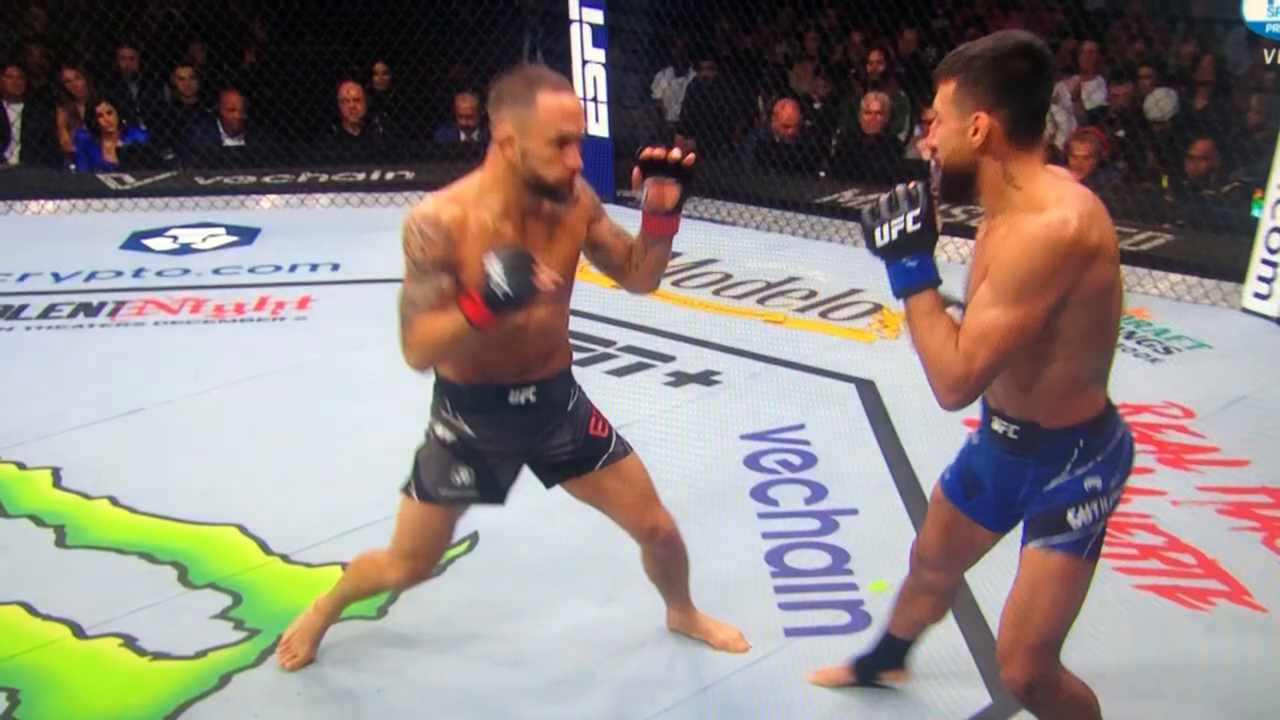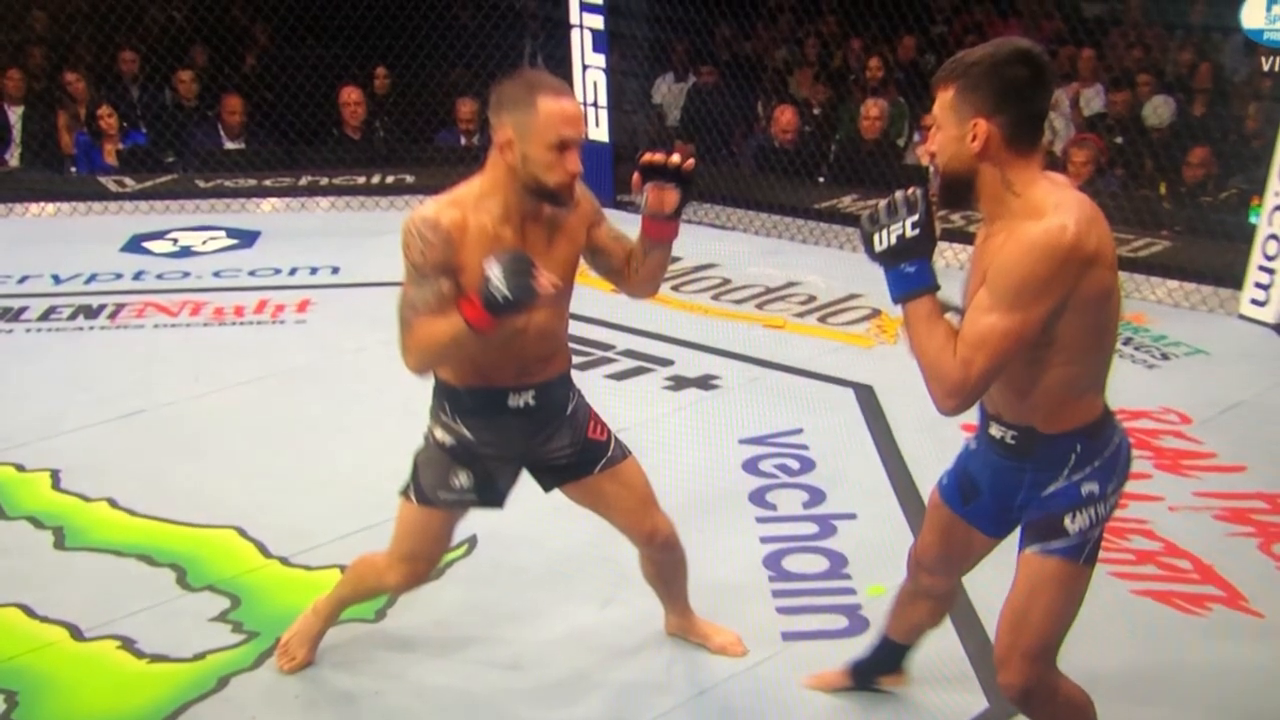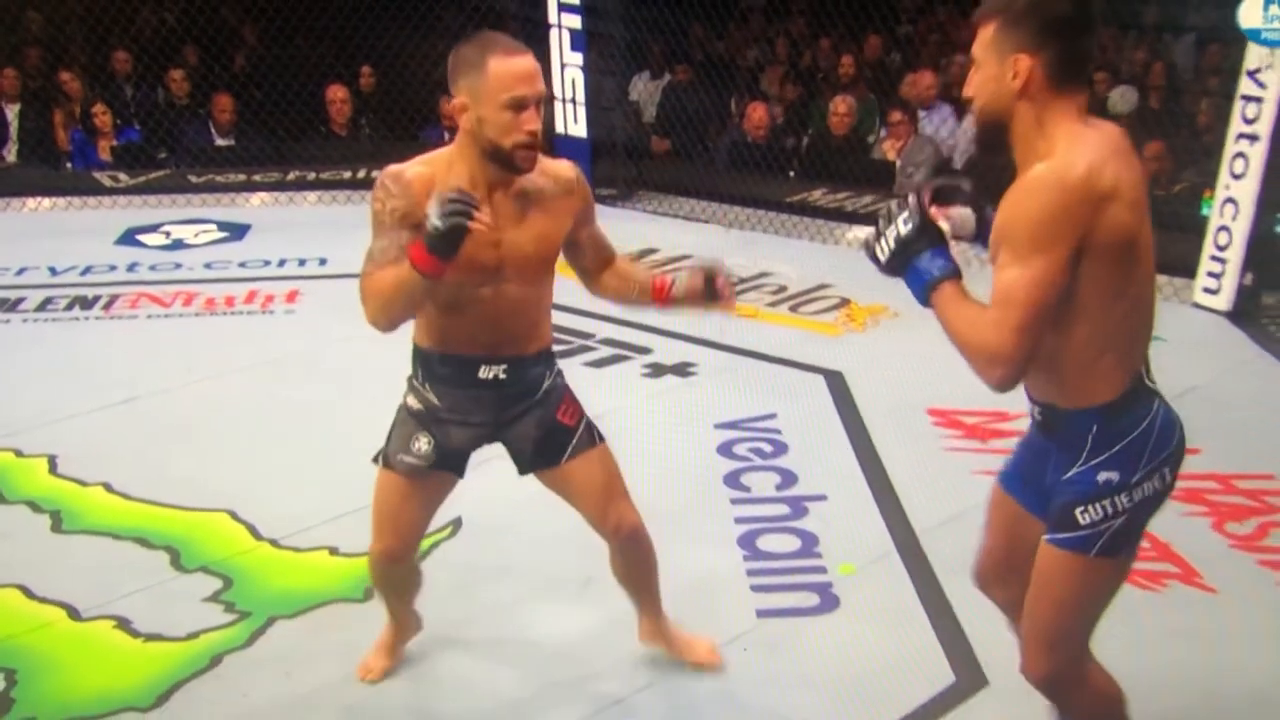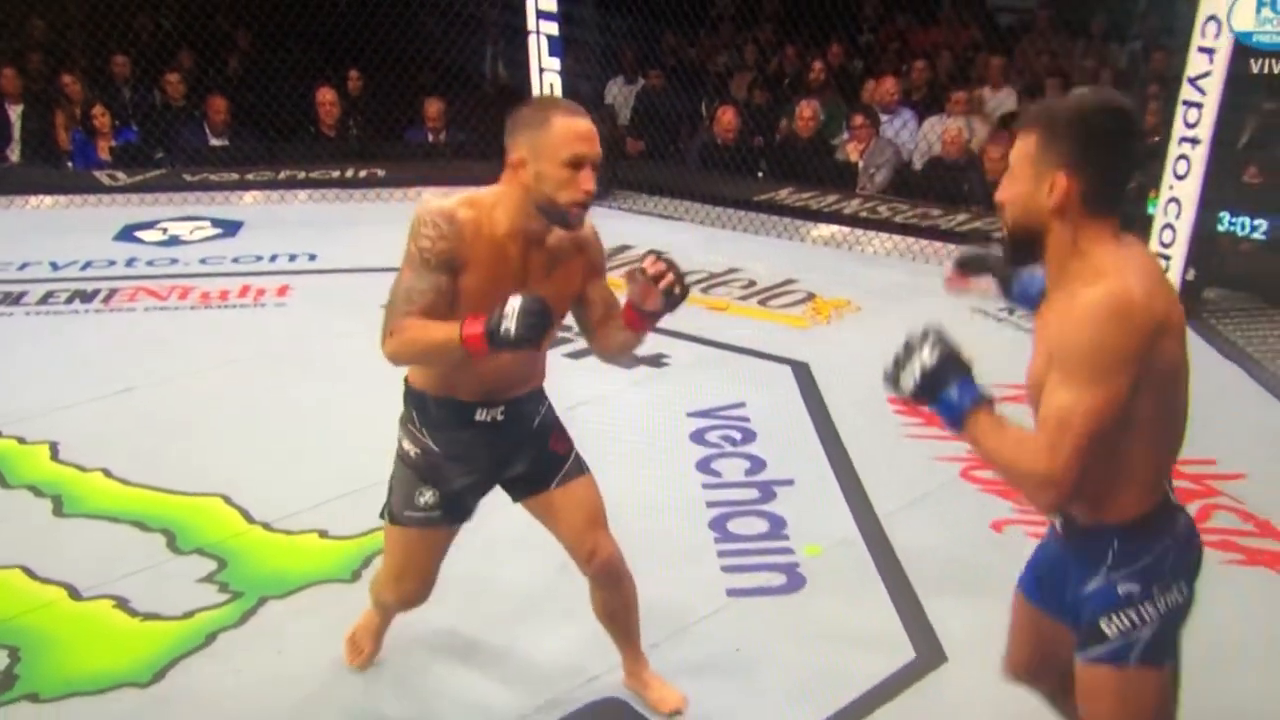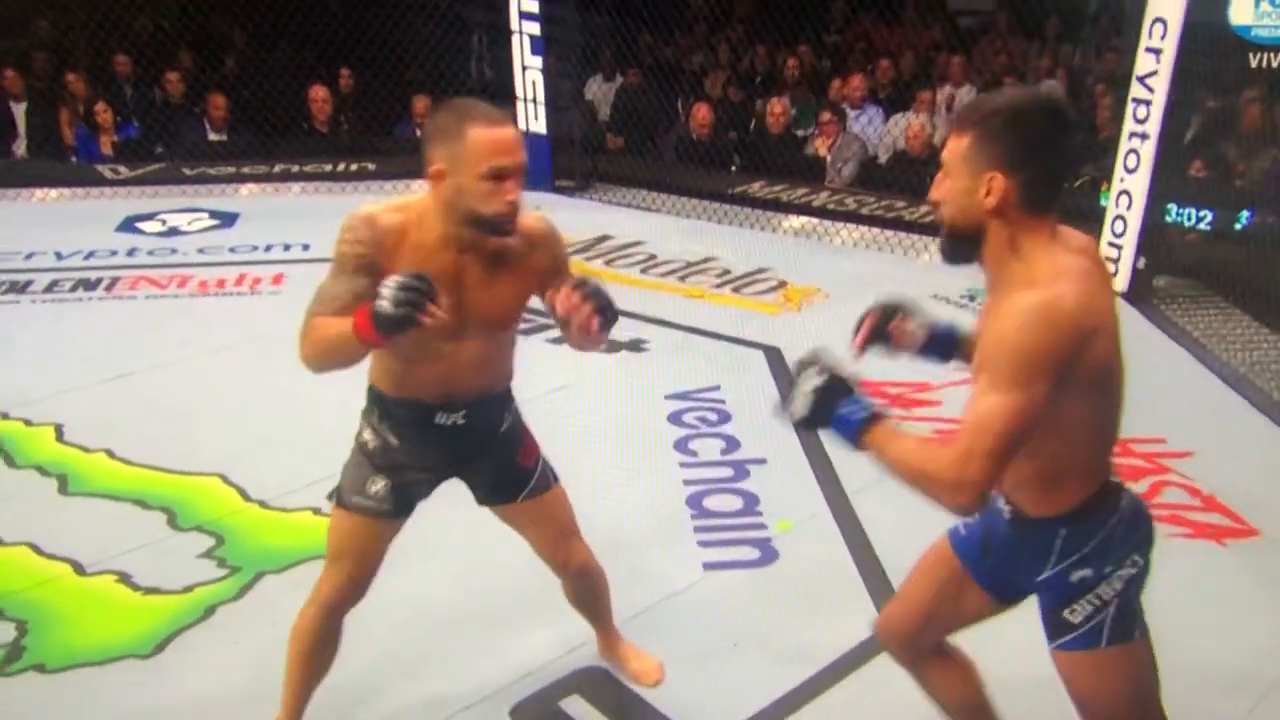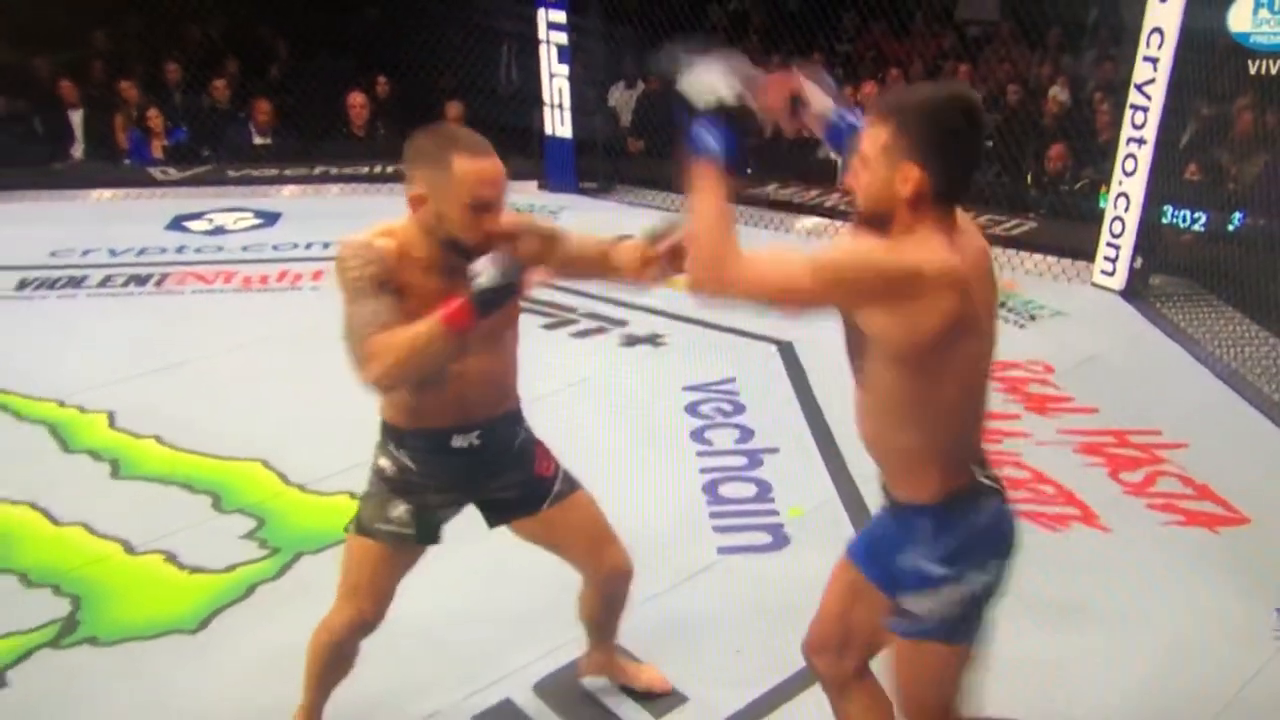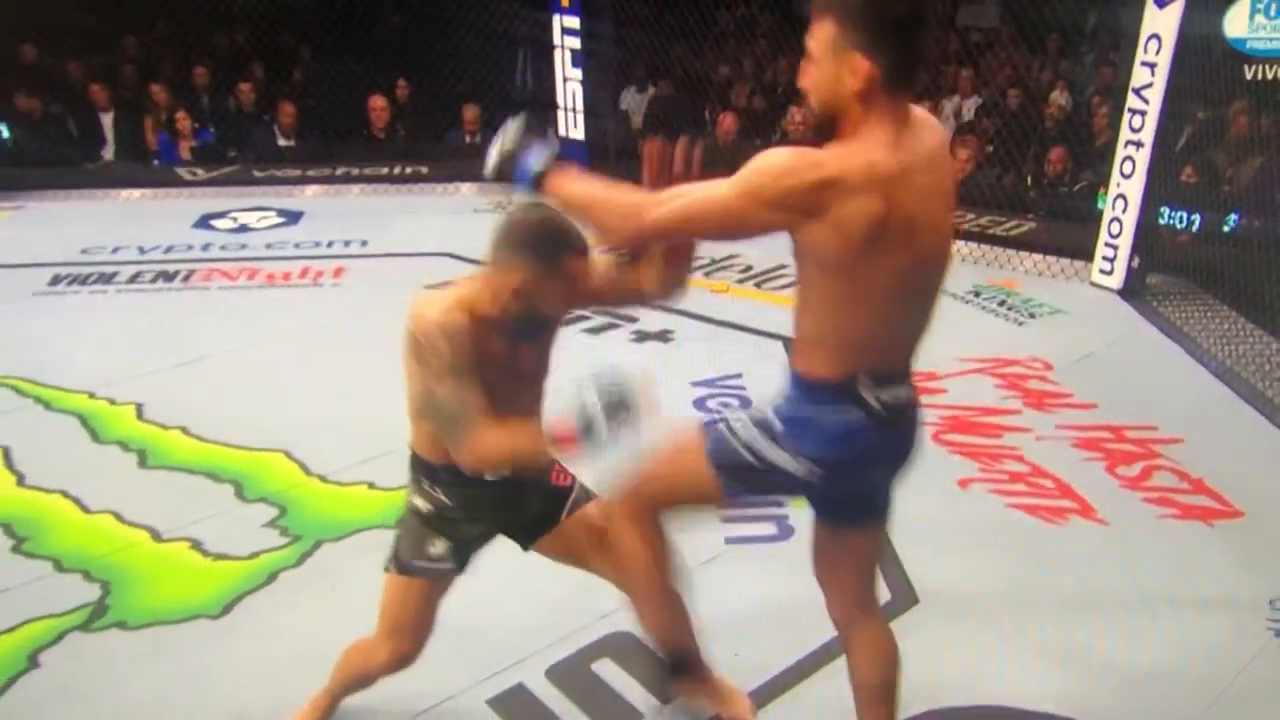
dt=0.7s
person 1, frame 1
left shoulder: (1052, 225)
right shoulder: (1019, 198)
left elbow: (955, 380)
left wrist: (909, 265)
left hip: (1071, 460)
right hip: (1002, 437)
right knee: (932, 560)
right ankle: (885, 658)
person 1, frame 2
left shoulder: (1051, 232)
right shoulder: (1016, 206)
left elbow: (953, 386)
left wrist: (909, 271)
left hip: (1068, 465)
right hip: (1001, 441)
right knee: (930, 565)
right ankle: (882, 662)
person 1, frame 3
left shoulder: (1056, 179)
right shoulder: (1100, 144)
left elbow: (1001, 360)
left wrist: (927, 265)
right wrist: (984, 226)
left hip: (1109, 445)
right hip: (1068, 427)
left knee: (1050, 662)
right knee: (1000, 577)
person 1, frame 4
left shoulder: (1107, 302)
right shoulder: (1109, 261)
left elbow: (1049, 481)
left wrist: (957, 398)
right wrist: (1020, 285)
left hip: (1130, 563)
right hip: (1081, 538)
right knee: (1034, 667)
person 1, frame 5
left shoulder: (1042, 300)
right shoulder: (1058, 250)
left elbow: (963, 482)
left wrist: (851, 415)
right wrist: (939, 340)
left hip: (1081, 544)
right hip: (1016, 518)
right knee: (903, 633)
person 1, frame 6
left shoulder: (889, 270)
right shoulder: (956, 235)
left elbow: (714, 271)
right elbow: (894, 168)
left wrist: (709, 140)
right wrist: (830, 117)
left hip: (947, 536)
right hip: (911, 514)
right knee: (831, 657)
person 1, frame 7
left shoulder: (822, 176)
right shoulder: (926, 138)
left elbow: (639, 220)
left wrist: (540, 170)
right wrist: (699, 197)
left hip: (820, 419)
right hip: (886, 415)
left knee: (632, 506)
right knee: (853, 600)
person 2, frame 1
left shoulder: (575, 200)
right shoulder: (438, 222)
left elbow: (639, 277)
right elbow: (417, 350)
left wrist: (662, 212)
right wrist: (485, 302)
left hip: (557, 400)
right hip: (470, 414)
left knee: (657, 529)
right knee: (406, 566)
left ankle: (683, 612)
right ankle: (323, 609)
person 2, frame 2
left shoulder: (574, 205)
right shoulder: (439, 226)
left elbow: (639, 283)
right elbow: (417, 354)
left wrist: (661, 217)
right wrist: (486, 307)
left hip: (556, 404)
right hip: (470, 417)
left knee: (656, 532)
right knee: (405, 568)
left ankle: (681, 616)
right ankle: (322, 611)
person 2, frame 3
left shoulder: (563, 185)
right shoulder: (406, 187)
left elbow: (604, 273)
right elbow: (378, 311)
left wrist: (678, 287)
right wrist: (432, 250)
left hip: (534, 382)
right hip: (443, 387)
left knee: (623, 526)
right knee: (390, 550)
left ankle: (656, 626)
right ankle: (400, 627)
person 2, frame 4
left shoulder: (580, 241)
right shoulder: (449, 225)
left elbow: (608, 345)
right elbow: (398, 342)
left wrist: (641, 311)
right wrist: (485, 332)
left hip: (527, 418)
right hip: (441, 426)
left knee: (603, 560)
right knee: (405, 589)
left ankle: (636, 668)
right ankle: (377, 615)
person 2, frame 5
left shoulder: (533, 239)
right shoulder: (377, 234)
left elbow: (577, 328)
right elbow: (314, 351)
left wrist: (589, 320)
right wrist: (375, 322)
left hip: (491, 421)
right hip: (399, 427)
left knee: (572, 558)
right knee: (337, 590)
left ankle: (611, 641)
person 2, frame 6
left shoulder: (513, 240)
right shoulder: (372, 258)
left elbow: (602, 258)
right elbow: (382, 370)
left wrist: (651, 253)
right wrist: (467, 307)
left hip: (505, 442)
right hip: (416, 457)
left knee: (612, 566)
right knee: (355, 615)
left ankle: (602, 656)
person 2, frame 7
left shoulder: (543, 285)
right shoulder: (442, 324)
left elbow: (659, 283)
right elbow: (473, 449)
right wrist: (575, 431)
left hip: (526, 471)
right hip: (449, 489)
right knee: (394, 651)
